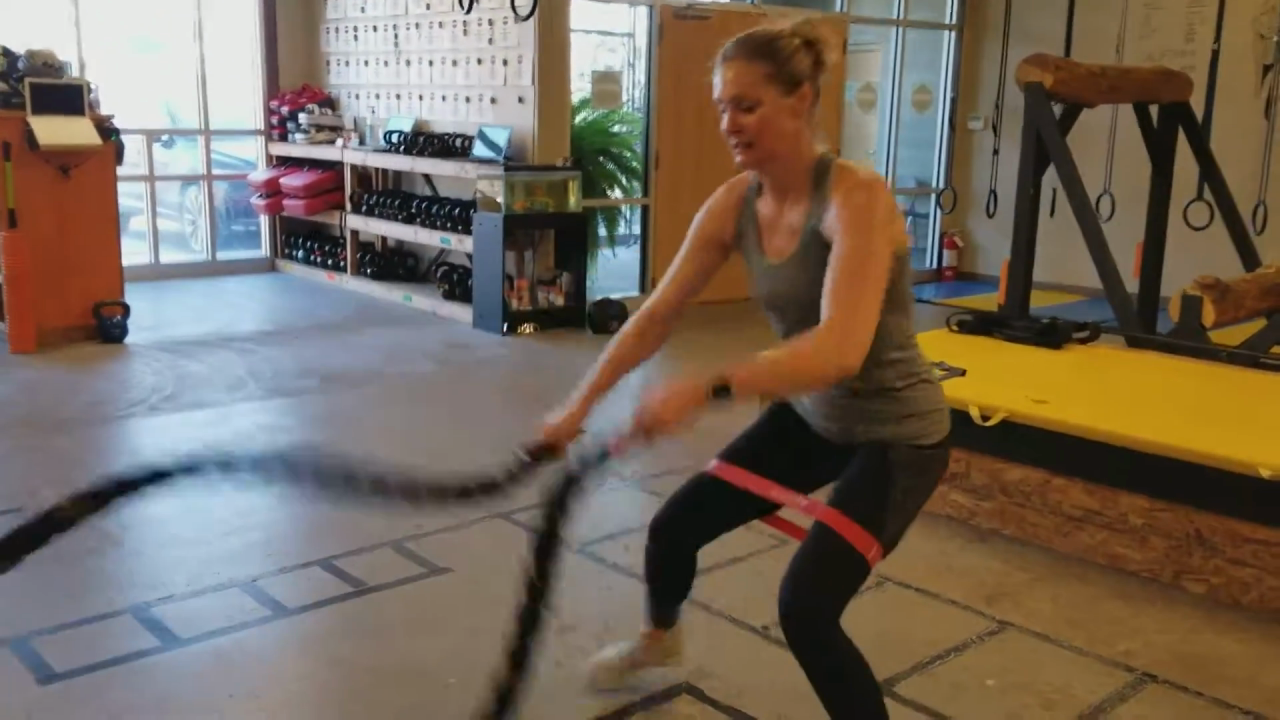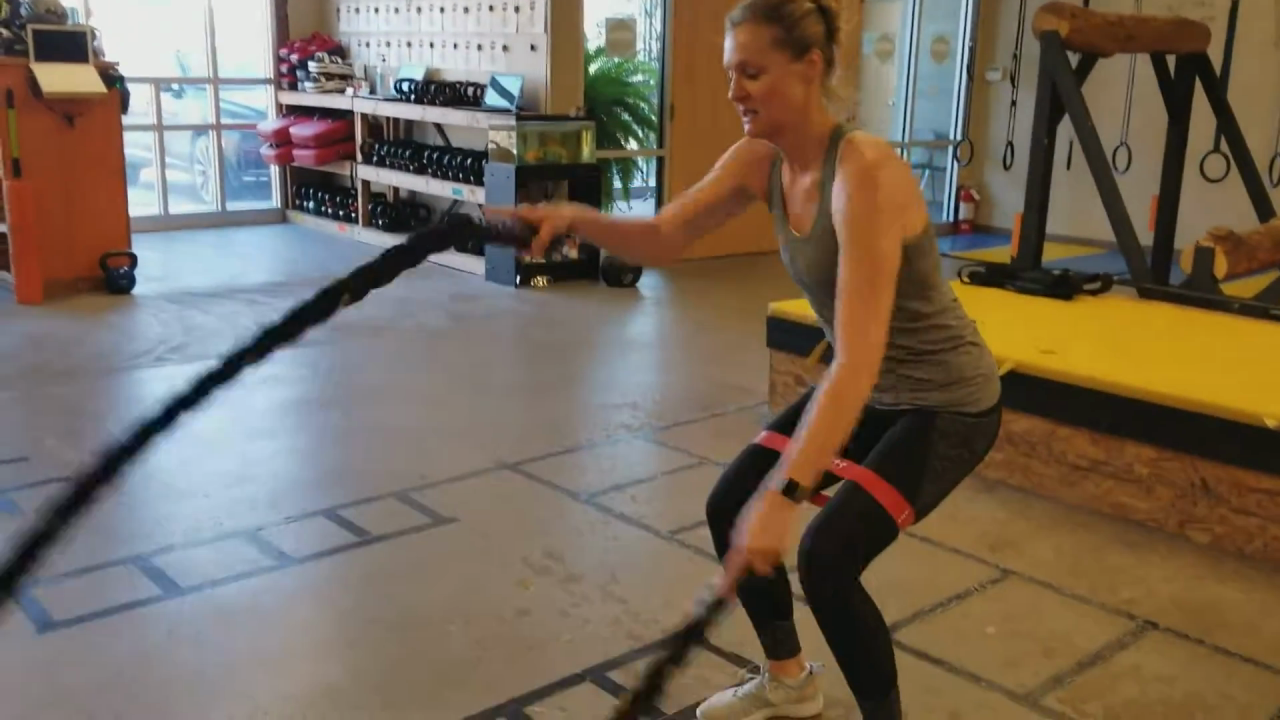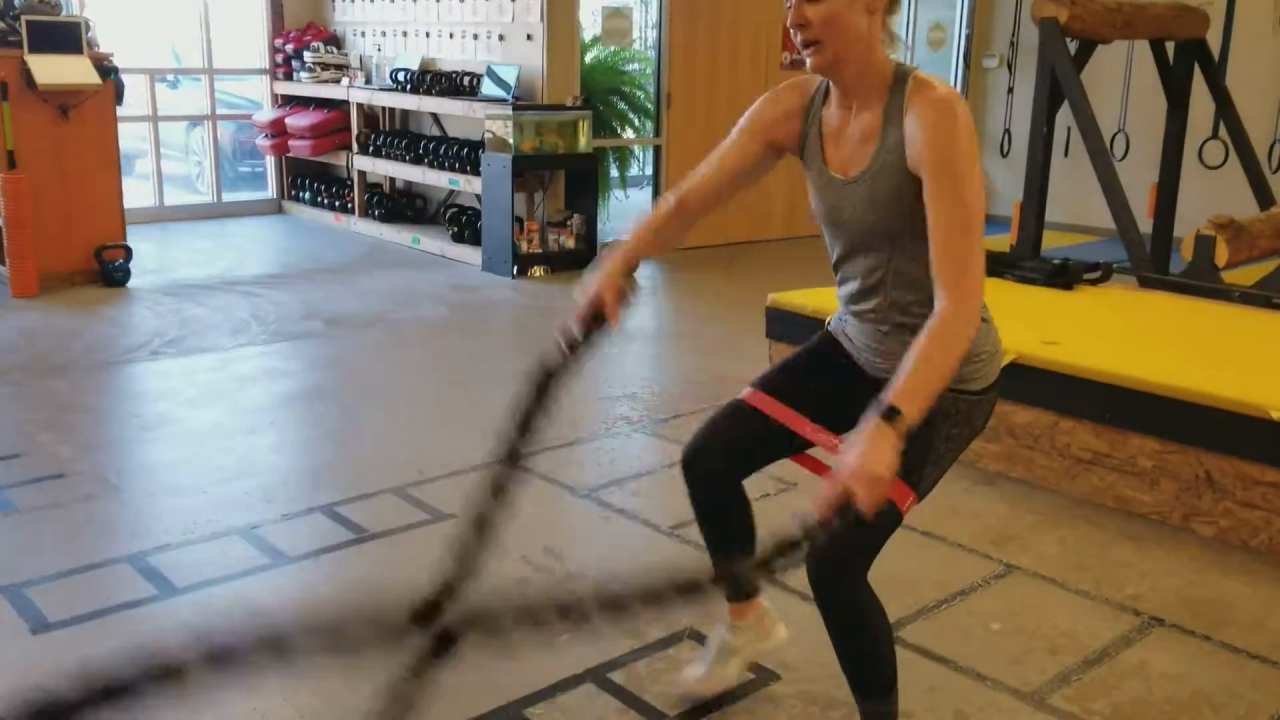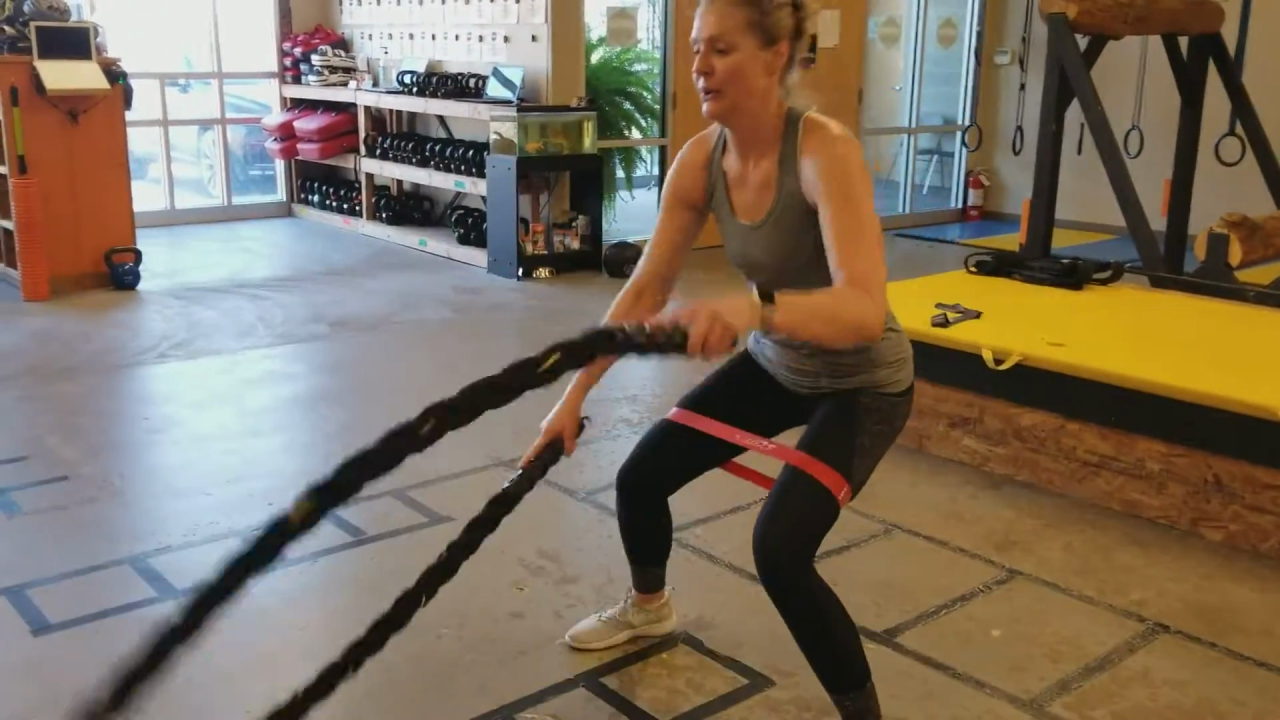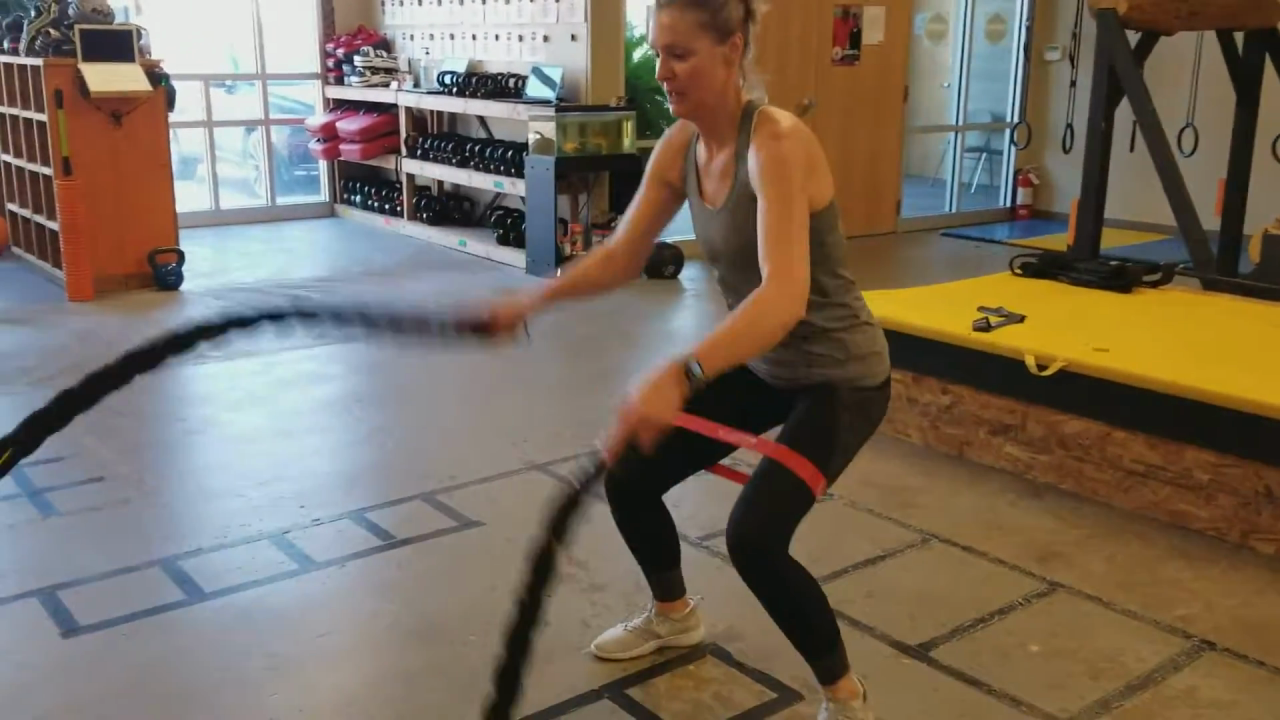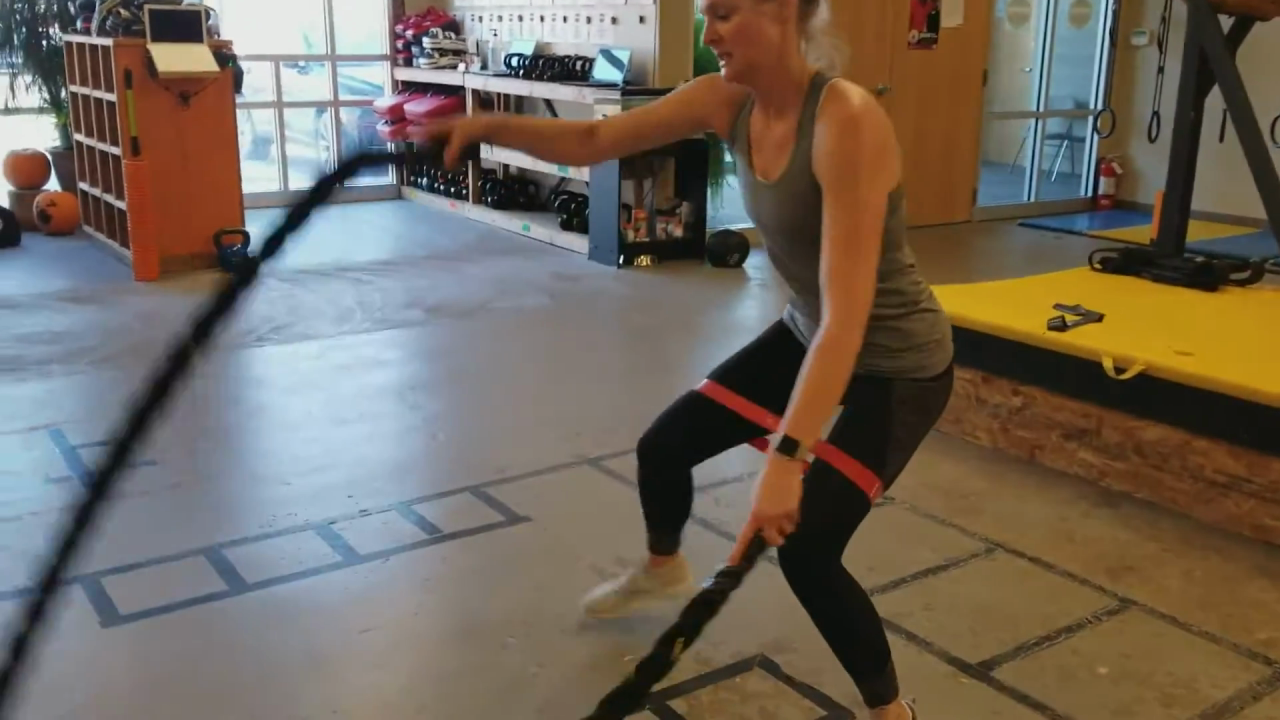
dt=0.5s
person 1, frame 1
left shoulder: (857, 197)
right shoulder: (732, 204)
left elbow: (841, 348)
right elbow: (660, 315)
left wrist: (709, 386)
right wrist: (579, 404)
left hip: (896, 431)
right hip: (809, 413)
left knee: (805, 604)
right knee: (673, 525)
right ankle: (660, 639)
person 1, frame 2
left shoulder: (866, 173)
right shoulder: (757, 159)
left elbow: (859, 360)
right elbow: (660, 241)
left wrist: (779, 497)
right wrist: (581, 219)
left hip: (945, 399)
right hip: (859, 384)
left knee: (825, 558)
right knee: (727, 509)
person 1, frame 3
left shoulder: (936, 115)
right shoulder: (795, 102)
left elbow: (959, 302)
right elbow: (692, 197)
left wrist: (886, 427)
right wrist: (620, 259)
left hip: (945, 373)
right hip: (854, 345)
left knee: (836, 558)
right knee: (708, 459)
right ankle: (746, 621)
person 1, frame 4
left shoulder: (827, 152)
right shoulder: (702, 158)
left elbow: (861, 308)
right elbow: (645, 288)
left wrist: (756, 303)
right wrist: (573, 395)
left hip: (862, 378)
right hip: (773, 359)
left knee: (779, 550)
right knee: (639, 476)
right ankle: (649, 606)
person 1, frame 5
left shoulder: (779, 142)
right shoulder: (681, 146)
left elbow: (786, 297)
right elbow: (619, 260)
left wrist: (681, 375)
right wrist: (535, 299)
left hip: (840, 371)
right hip: (757, 361)
left knee: (754, 534)
right knee: (629, 477)
right ankle: (675, 615)
person 1, frame 6
left shoulder: (847, 119)
right shoulder: (729, 98)
left elbow: (847, 315)
right elbow: (594, 141)
left wrist: (784, 461)
right wrist: (484, 125)
left hip: (898, 362)
right hip: (805, 334)
left knee: (806, 545)
right knee: (665, 443)
right ankle: (661, 566)
